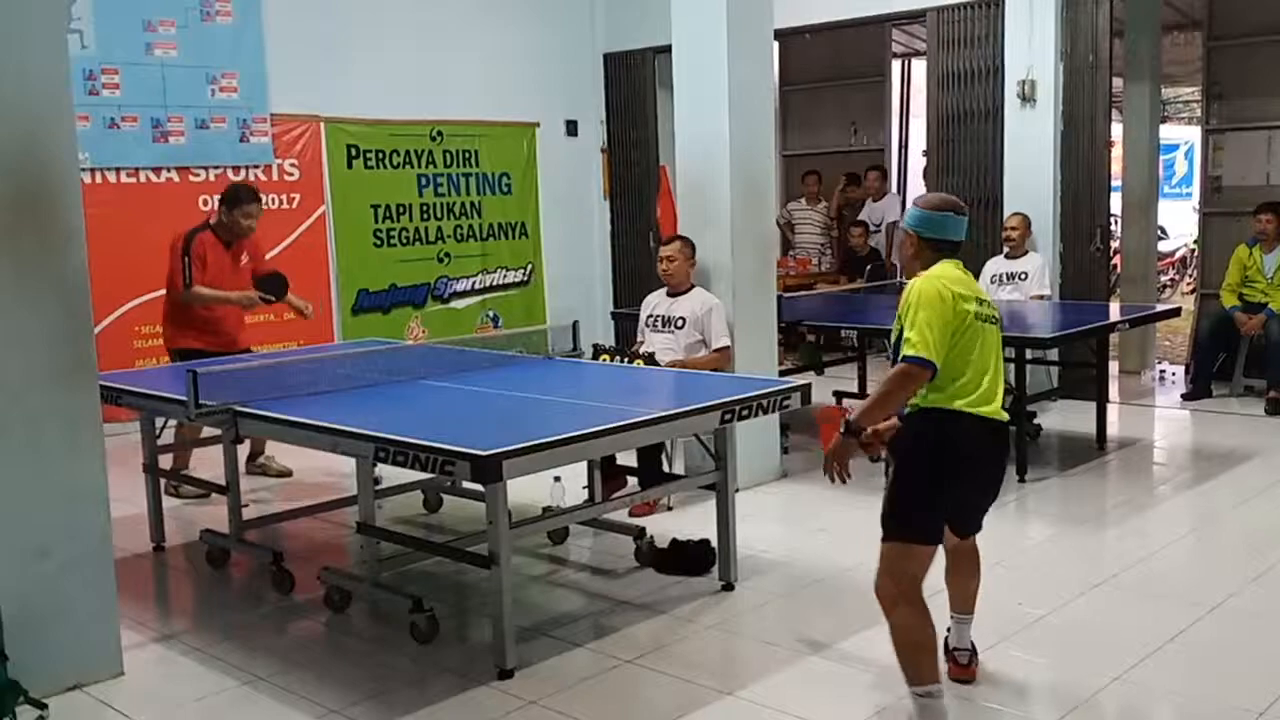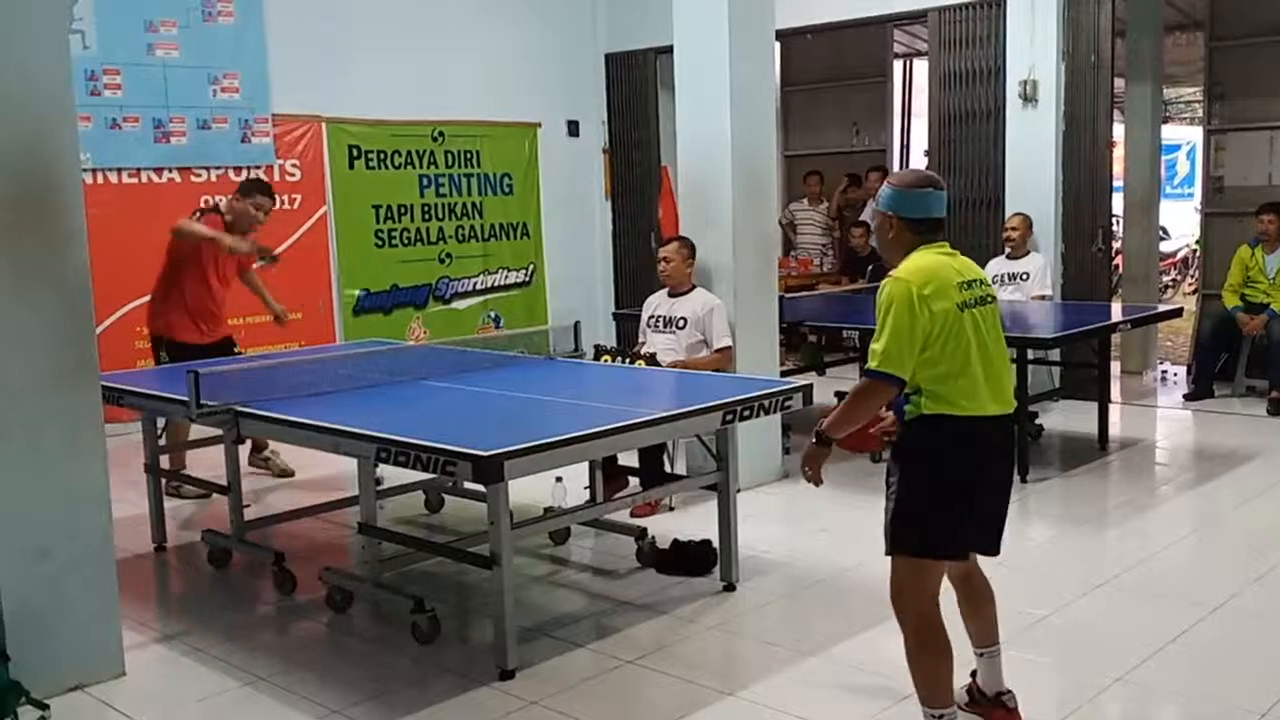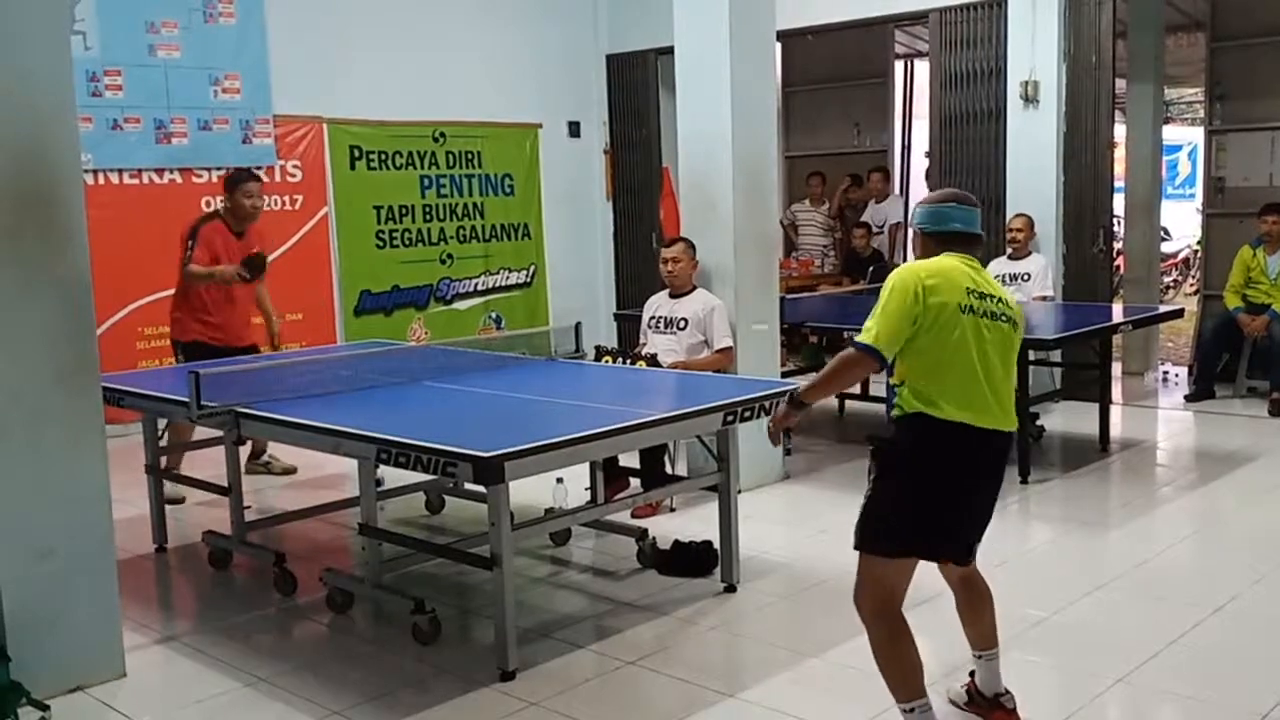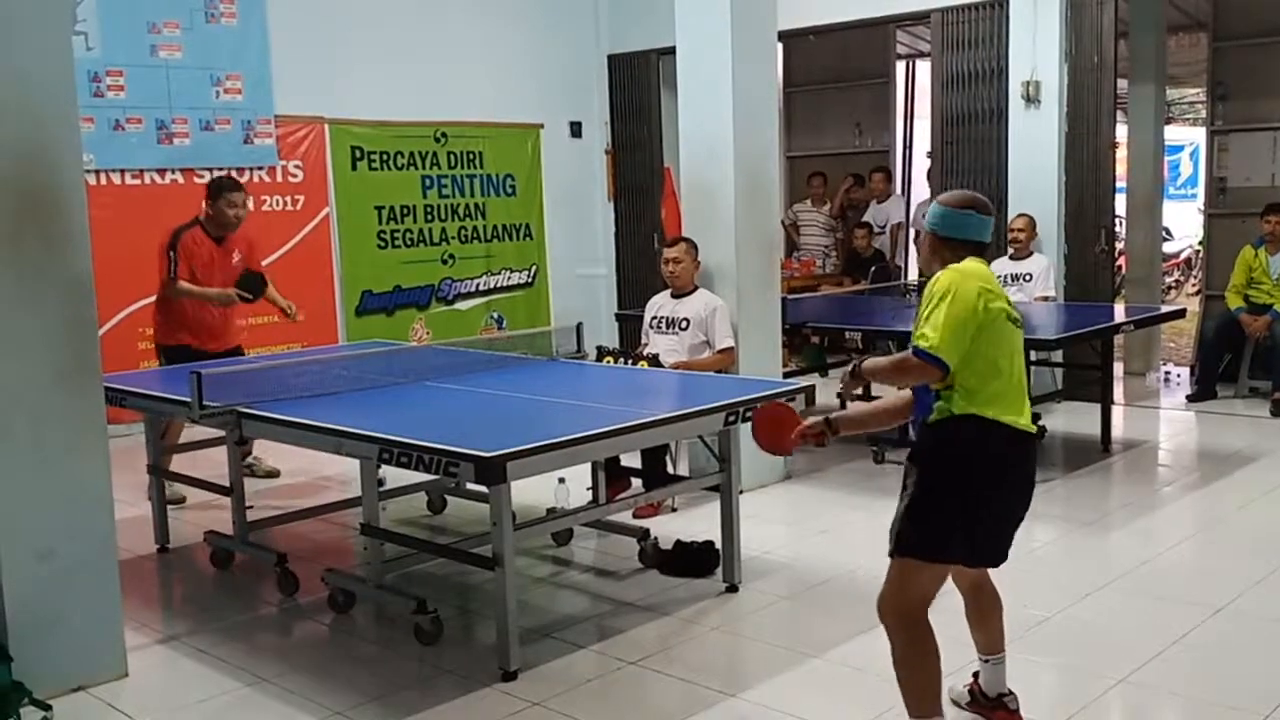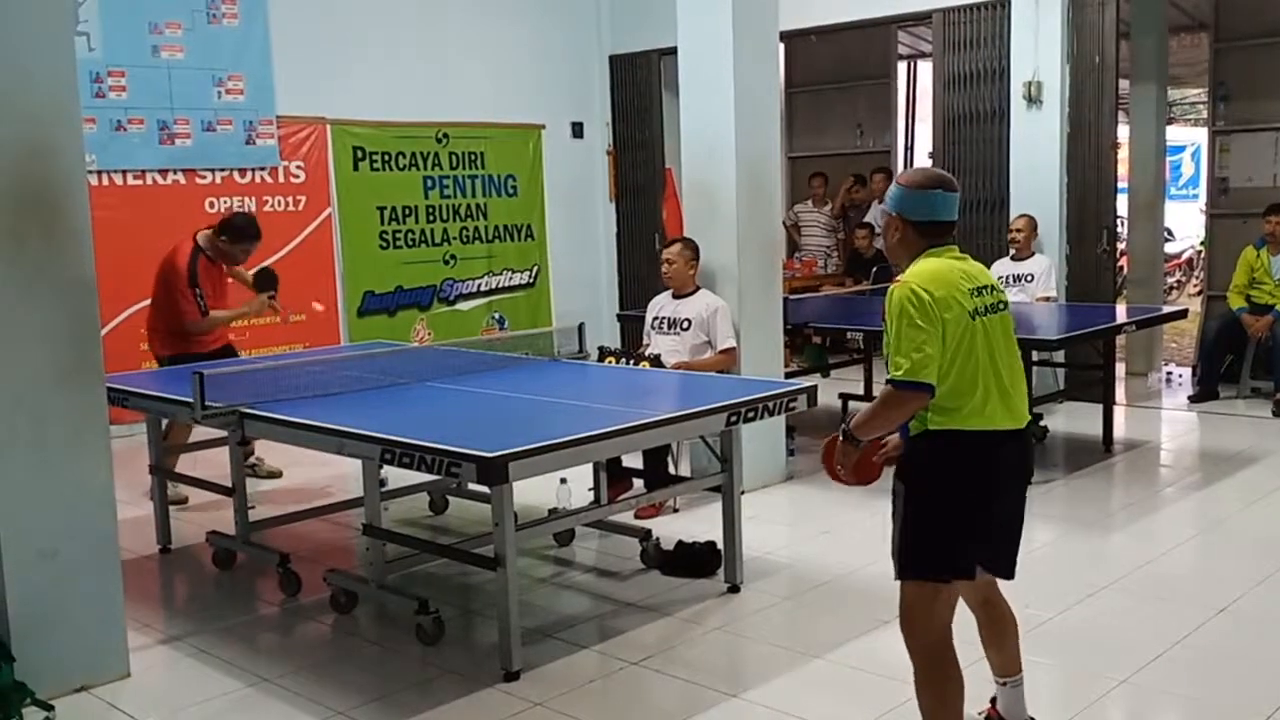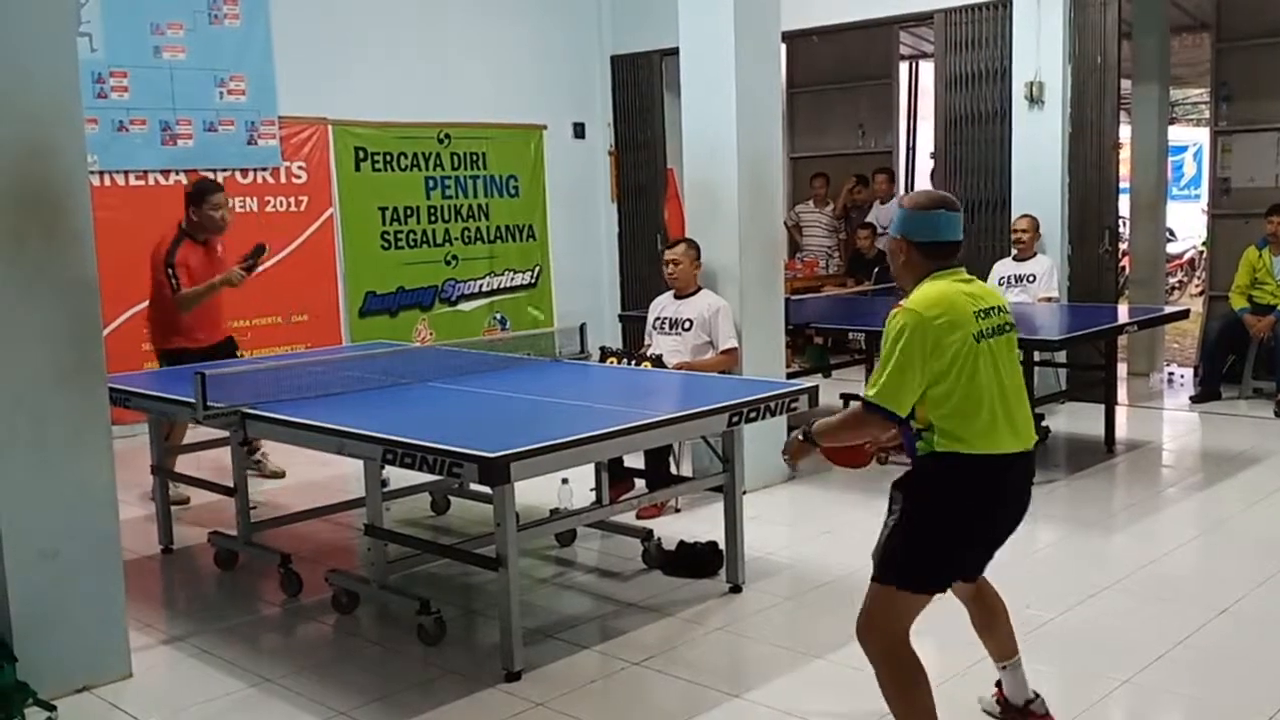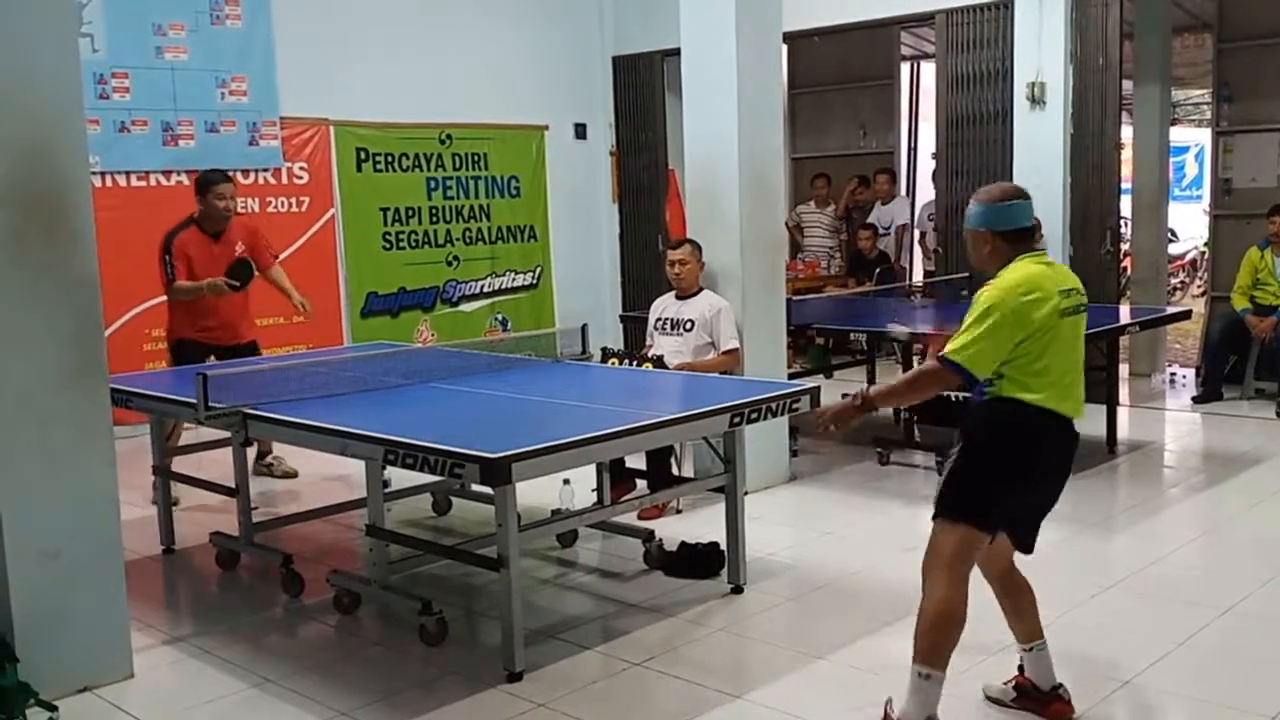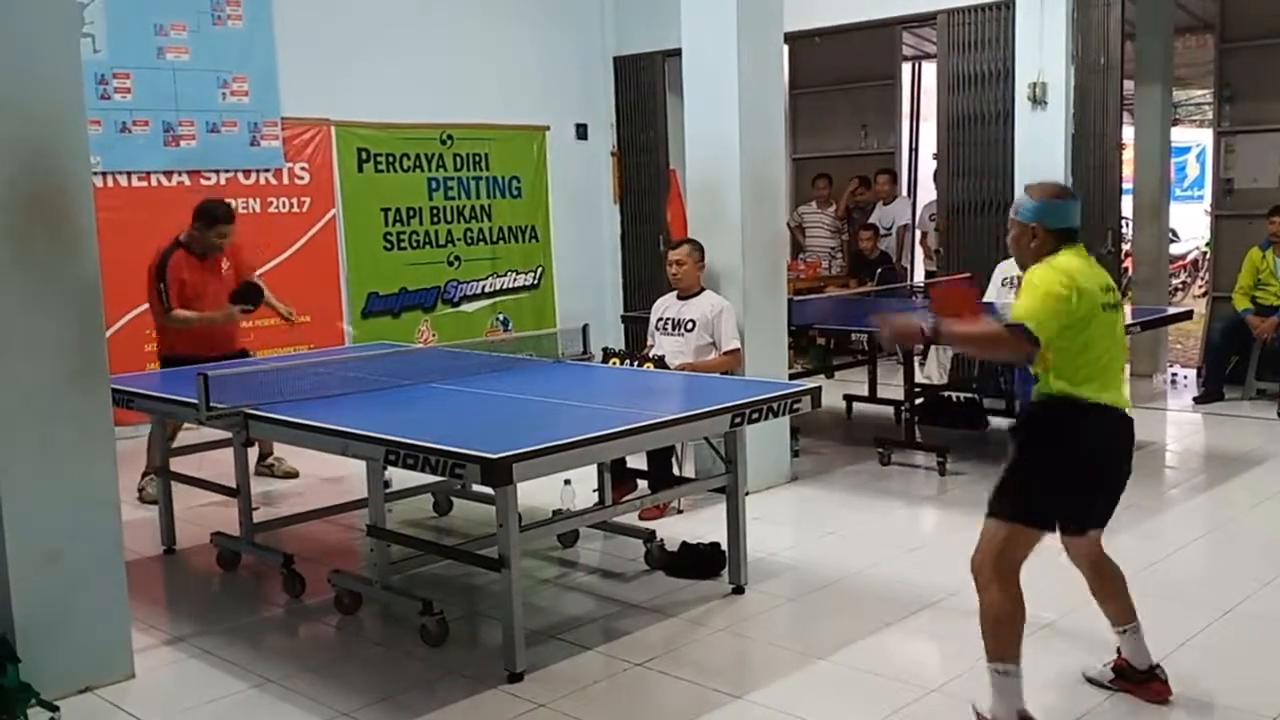
dt=0.4s
person 1, frame 1
left shoulder: (929, 285)
right shoulder: (975, 291)
left elbow: (915, 372)
left wrist: (852, 429)
right wrist: (888, 427)
left hip: (942, 441)
right hip: (989, 439)
left knee: (896, 587)
right knee: (960, 537)
right ankle: (960, 648)
person 1, frame 2
left shoulder: (906, 283)
right shoulder: (972, 273)
left elbow: (882, 383)
left wrist: (823, 437)
right wrist: (905, 418)
left hip: (942, 445)
right hip: (992, 436)
left knee: (913, 600)
right knee: (962, 565)
person 1, frame 3
left shoulder: (916, 277)
right shoulder: (1005, 301)
left elbow: (864, 357)
left wrist: (797, 401)
left hip: (929, 445)
right hip: (989, 449)
left knee: (876, 599)
right knee: (959, 565)
person 1, frame 4
left shoulder: (956, 281)
right shoulder: (986, 288)
left elbow: (923, 368)
right elbow: (920, 398)
left wrist: (862, 368)
right wrist: (832, 423)
left hip: (965, 452)
right hip: (1012, 455)
left knee: (902, 606)
right knee: (969, 570)
person 1, frame 5
left shoulder: (914, 287)
right shoulder: (980, 277)
left elbow: (911, 392)
left wrist: (853, 433)
right wrist: (906, 438)
left hip: (952, 460)
right hip: (1007, 451)
left knee: (924, 627)
right knee: (981, 590)
person 1, frame 6
left shoulder: (918, 313)
right shoulder: (987, 296)
left elbow: (878, 415)
left wrist: (810, 434)
right wrist: (911, 430)
left hip: (956, 478)
right hip: (1010, 470)
left knee: (879, 630)
right knee: (965, 579)
person 1, frame 7
left shoulder: (1011, 288)
right shoulder: (1063, 280)
left elbow: (947, 372)
left wrist: (861, 403)
right wrist: (969, 341)
left hip: (1012, 432)
right hip: (1055, 440)
left knee: (944, 567)
right knee: (996, 558)
person 1, frame 8
left shoulder: (1054, 276)
right shoulder: (1091, 275)
left elbow: (1018, 341)
left wrist: (931, 331)
right wrist: (984, 328)
left hip: (1064, 428)
right hip: (1108, 429)
left knee: (993, 563)
right knee: (1084, 548)
right ankle: (1139, 665)
person 2, frame 1
left shoulder: (247, 242)
right shoulder: (193, 241)
left elbow: (265, 277)
right elbow: (186, 293)
left wrist: (294, 301)
right wrist: (234, 298)
left hip: (233, 341)
right hip: (190, 340)
left ankle: (256, 457)
right ankle: (177, 475)
person 2, frame 2
left shoulder: (241, 233)
right shoulder: (205, 220)
right elbow: (178, 229)
left wrist: (270, 301)
right wrist: (224, 239)
left hip: (213, 328)
right hip: (175, 327)
left ankle: (260, 451)
right ankle: (176, 476)
person 2, frame 3
left shoulder: (254, 235)
right shoulder: (205, 230)
right elbow: (187, 273)
left wrist: (272, 320)
right wrist: (216, 273)
left hip: (238, 334)
right hip: (196, 332)
left ankle: (258, 456)
right ankle: (170, 474)
person 2, frame 4
left shoulder: (241, 241)
right shoulder: (183, 238)
right elbow: (171, 286)
left wrist: (280, 302)
right wrist: (212, 294)
left hip: (223, 339)
right hip: (179, 338)
left ankle: (245, 458)
person 2, frame 5
left shoulder: (219, 251)
right shoulder: (187, 265)
right elbow: (198, 323)
left wrist: (260, 294)
right wrist: (247, 310)
left hip: (213, 340)
right hip: (176, 343)
left ankle: (248, 458)
person 2, frame 6
left shoulder: (211, 234)
right shoulder: (172, 251)
right elbow: (181, 303)
right wrist: (217, 283)
left hip: (214, 334)
right hip: (178, 340)
left ankle: (253, 453)
person 2, frame 7
left shoulder: (246, 229)
right shoulder: (177, 239)
left elbow: (269, 265)
right elbow: (174, 290)
left wrist: (293, 294)
right wrist: (205, 286)
left hip: (238, 331)
right hip: (191, 333)
left ankle: (264, 457)
person 2, frame 8
left shoulder: (228, 248)
right shoulder: (168, 262)
left elbow: (249, 277)
right elbow: (167, 317)
left wrist: (276, 306)
right wrist: (217, 317)
left hip: (227, 344)
right hip: (182, 350)
left ankle: (266, 458)
right ankle: (151, 475)
person 3, frame 1
left shoulder: (706, 303)
right shoulder: (651, 300)
left elbow: (723, 357)
left wrist: (684, 364)
left ankle: (651, 488)
right ankle: (610, 475)
person 3, frame 2
left shoulder: (708, 304)
right shoulder: (652, 301)
left elbow: (725, 358)
left wrist: (686, 365)
left ankle: (653, 488)
right ankle: (612, 476)
person 3, frame 3
left shoulder: (709, 304)
right shoulder: (653, 302)
left elbow: (726, 357)
left wrist: (687, 365)
left ankle: (653, 489)
right ankle: (612, 477)
person 3, frame 4
left shoulder: (711, 304)
right shoulder: (655, 303)
left elbow: (727, 357)
left wrist: (689, 366)
left ankle: (655, 489)
right ankle: (614, 476)
person 3, frame 5
left shoulder: (712, 305)
right shoulder: (657, 303)
left elbow: (729, 358)
left wrist: (690, 366)
left ankle: (657, 489)
right ankle: (616, 477)
person 3, frame 6
left shoulder: (714, 305)
right shoulder: (658, 304)
left elbow: (731, 358)
left wrist: (691, 366)
left ankle: (659, 489)
right ankle: (618, 477)
person 3, frame 7
left shoulder: (715, 306)
right shoulder: (659, 304)
left elbow: (733, 359)
left wrist: (693, 366)
left ankle: (660, 491)
right ankle: (619, 478)
person 3, frame 8
left shoulder: (716, 306)
right shoulder: (661, 304)
left elbow: (734, 359)
left wrist: (694, 367)
left ankle: (662, 491)
right ankle: (620, 478)
person 4, frame 1
right shoulder: (1244, 250)
right elbow: (1228, 289)
right wrist: (1237, 314)
right hip: (1245, 306)
right knee: (1206, 326)
right ankle: (1201, 385)
person 4, frame 2
right shoulder: (1246, 251)
right elbow: (1230, 289)
right wrist: (1239, 314)
right hip: (1248, 306)
right knee: (1208, 327)
right ankle: (1203, 385)
person 4, frame 3
right shoulder: (1247, 252)
right elbow: (1231, 290)
right wrist: (1240, 315)
right hip: (1249, 307)
right knee: (1209, 328)
right ankle: (1204, 386)
person 4, frame 4
right shoulder: (1249, 252)
right elbow: (1234, 290)
right wrist: (1242, 315)
right hip: (1252, 307)
right knee: (1211, 328)
right ankle: (1206, 386)
person 4, frame 5
right shoulder: (1251, 252)
right elbow: (1235, 291)
right wrist: (1244, 316)
right hip: (1253, 308)
right knee: (1212, 328)
right ankle: (1208, 387)
person 4, frame 6
right shoulder: (1254, 252)
right elbow: (1238, 291)
right wrist: (1247, 316)
right hip: (1255, 308)
right knee: (1215, 327)
right ankle: (1210, 387)
person 4, frame 7
right shoulder: (1256, 252)
right elbow: (1239, 292)
right wrist: (1249, 317)
right hip: (1257, 308)
right knee: (1217, 327)
right ankle: (1212, 387)
person 4, frame 8
right shoulder: (1257, 253)
right elbow: (1241, 293)
right wrist: (1250, 317)
right hip: (1258, 309)
right knee: (1219, 329)
right ankle: (1213, 388)
